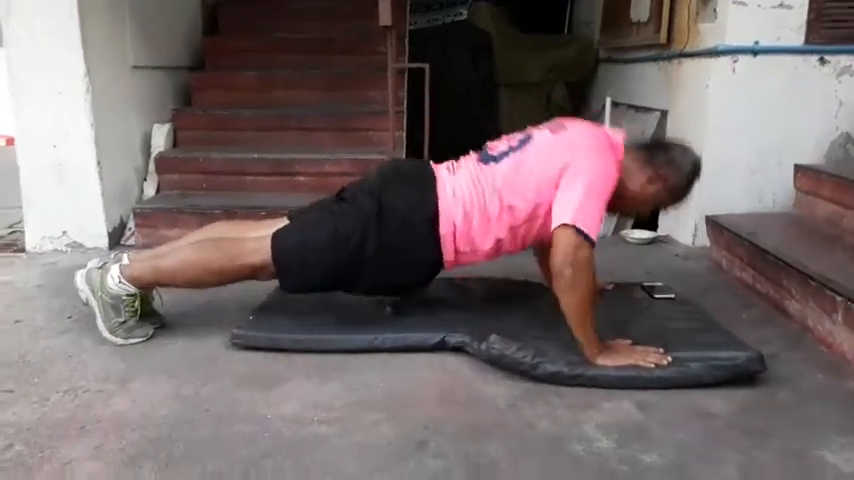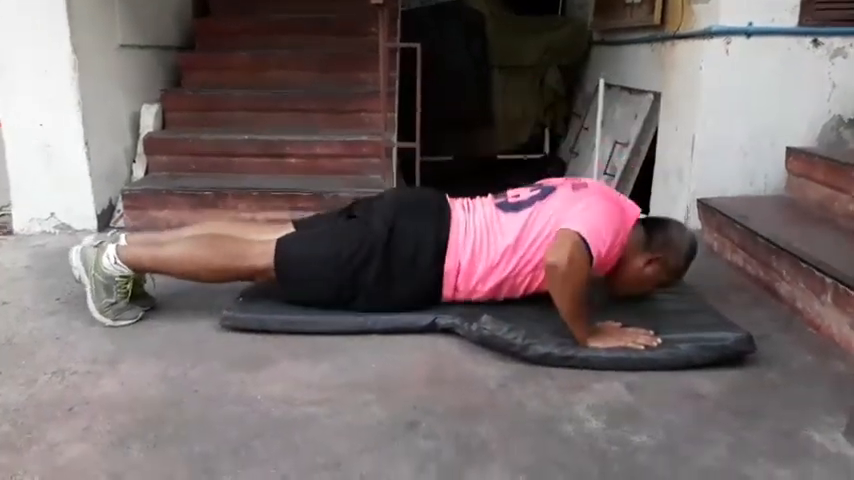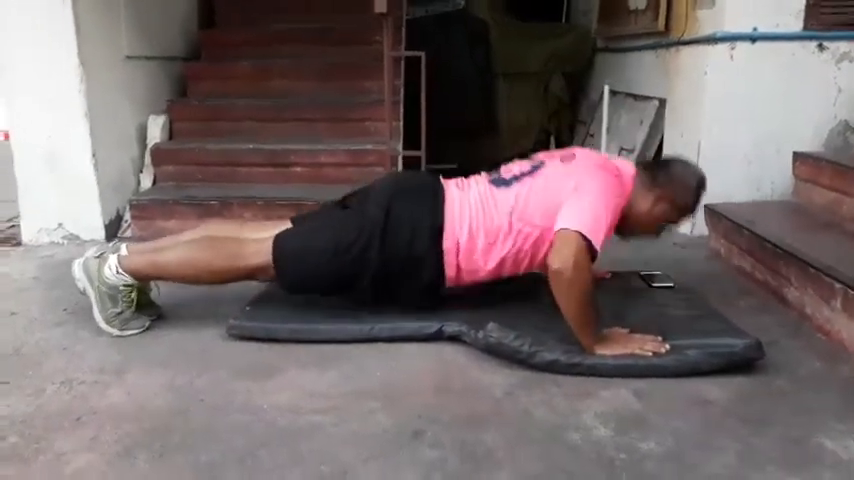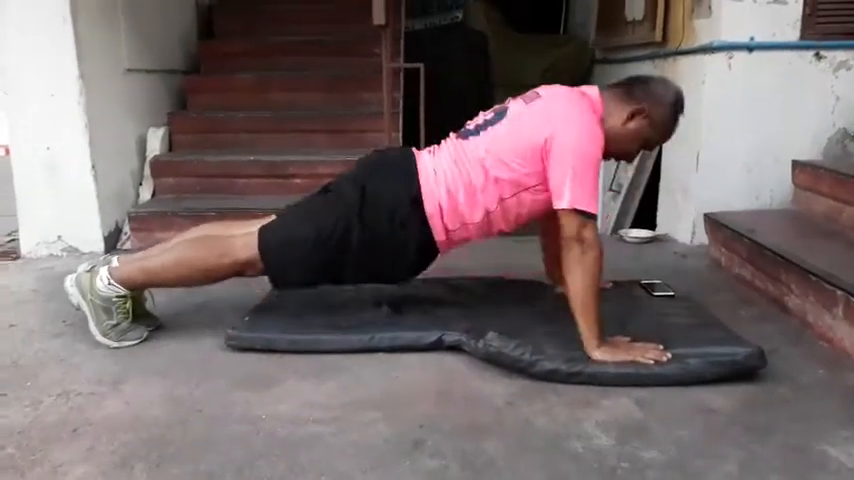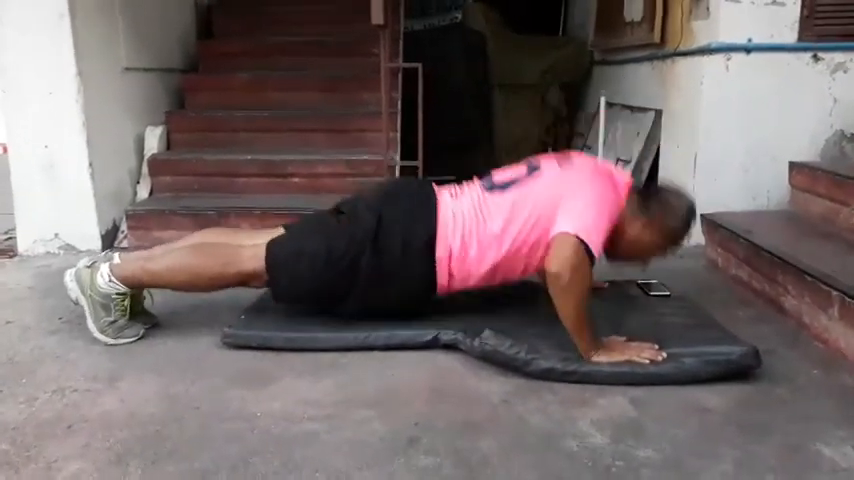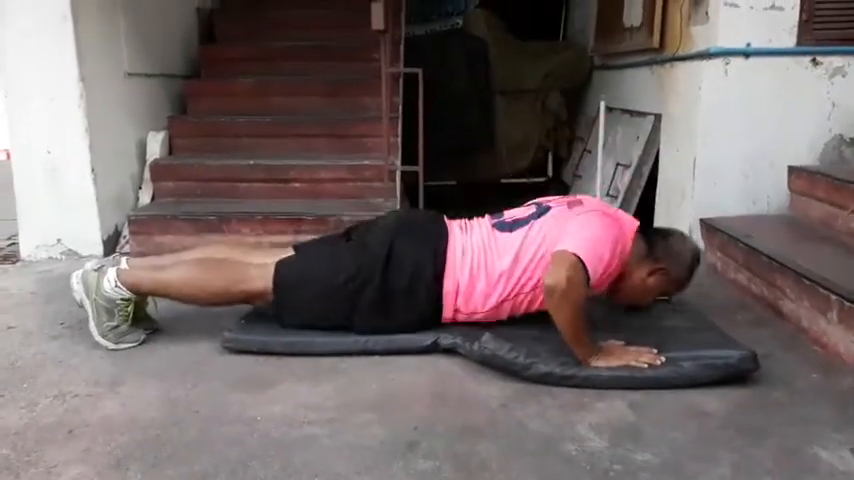
dt=0.3s
person 1, frame 1
left shoulder: (583, 140)
right shoulder: (598, 162)
left elbow: (544, 214)
right elbow: (569, 257)
left wrist: (566, 283)
right wrist: (598, 350)
left hip: (414, 192)
right hip: (409, 226)
left knee: (265, 237)
right knee: (261, 257)
left ankle: (129, 259)
right ankle: (122, 277)
person 1, frame 2
left shoulder: (592, 195)
right shoulder: (609, 217)
right elbow: (563, 260)
left wrist: (573, 284)
right wrist: (588, 333)
left hip: (422, 215)
right hip: (416, 255)
left knee: (271, 238)
right knee: (262, 259)
left ankle: (128, 245)
right ankle: (120, 256)
person 1, frame 3
left shoulder: (589, 165)
right shoulder: (606, 187)
right elbow: (564, 265)
left wrist: (578, 282)
right wrist: (595, 340)
left hip: (420, 203)
right hip: (415, 238)
left knee: (269, 236)
right knee: (263, 258)
left ankle: (124, 252)
right ankle: (121, 267)
person 1, frame 4
left shoulder: (565, 103)
right shoulder: (581, 123)
left elbow: (544, 212)
right elbow: (578, 236)
left wrist: (562, 280)
right wrist: (597, 345)
left hip: (401, 180)
right hip: (399, 211)
left knee: (255, 238)
right knee: (250, 254)
left ankle: (117, 270)
right ankle: (112, 279)
person 1, frame 5
left shoulder: (583, 173)
right shoulder: (601, 191)
right elbow: (565, 265)
left wrist: (571, 286)
right wrist: (592, 346)
left hip: (414, 211)
right hip: (408, 248)
left knee: (265, 246)
right knee: (256, 264)
left ankle: (122, 263)
right ankle: (112, 274)
person 1, frame 6
left shoulder: (593, 214)
right shoulder: (607, 235)
right elbow: (559, 280)
left wrist: (574, 301)
right wrist: (590, 352)
left hip: (422, 238)
right hip: (417, 277)
left knee: (271, 262)
right knee: (263, 283)
left ankle: (131, 268)
right ankle: (120, 279)
